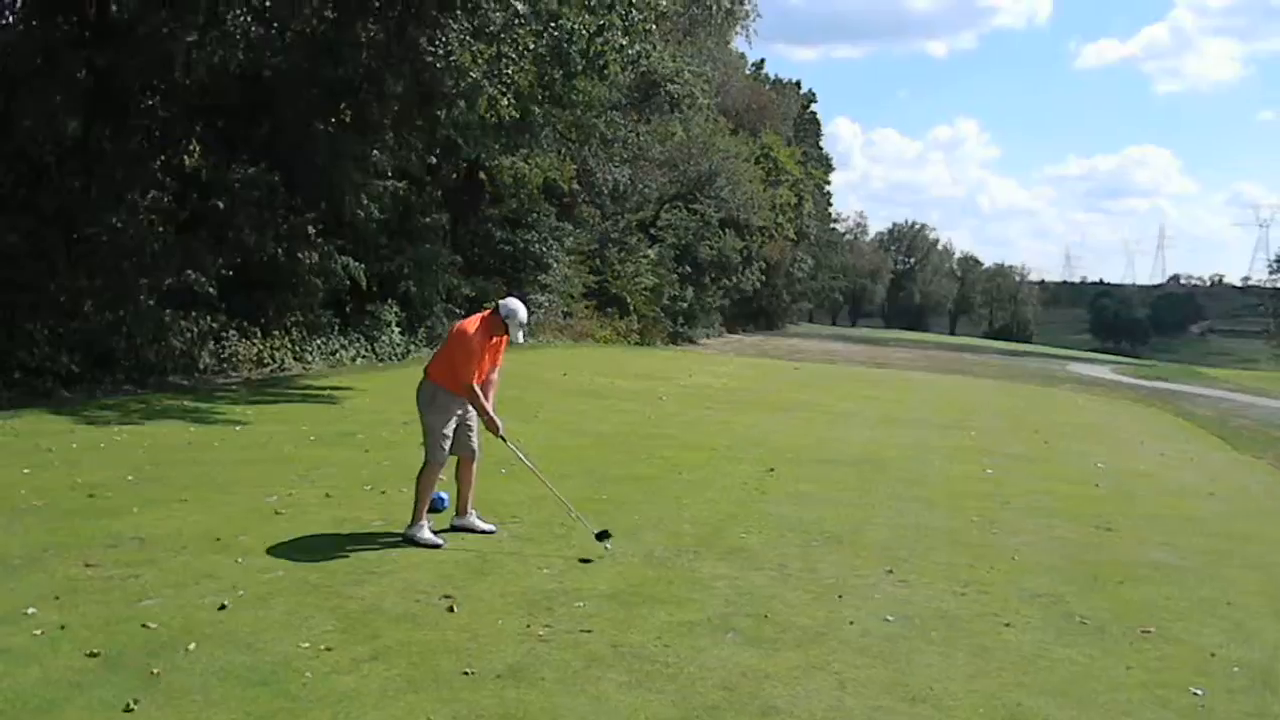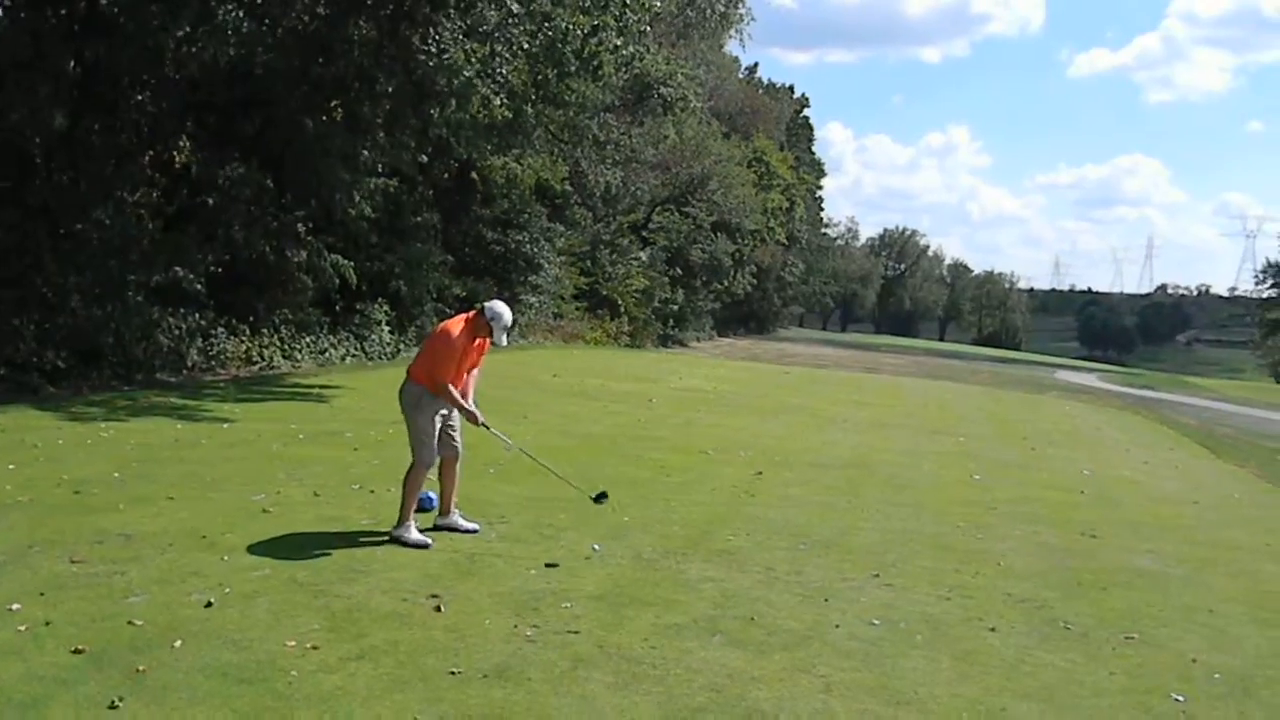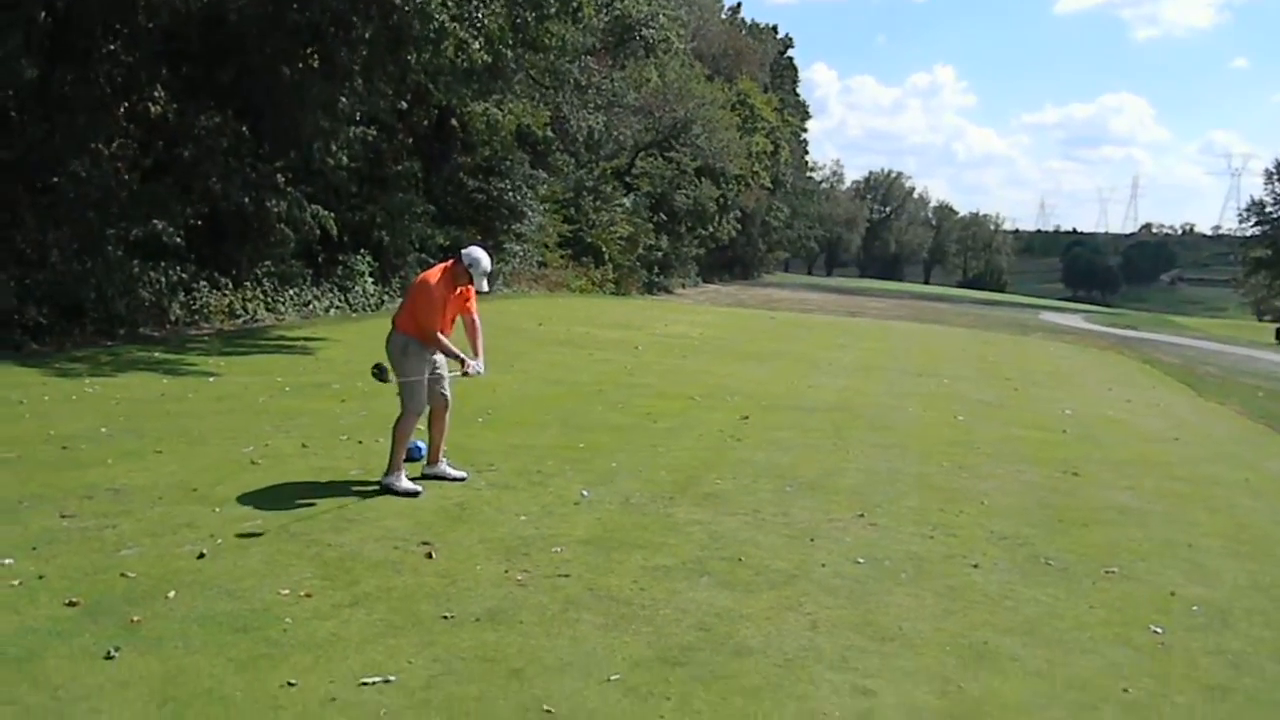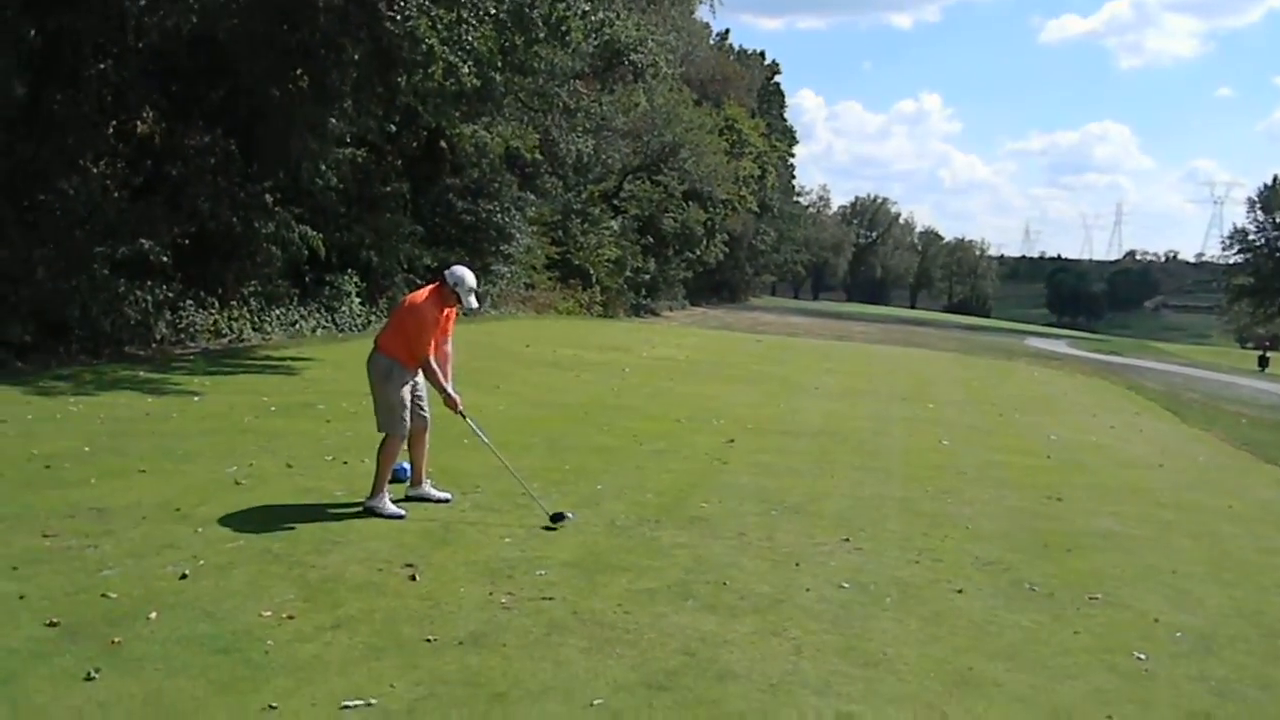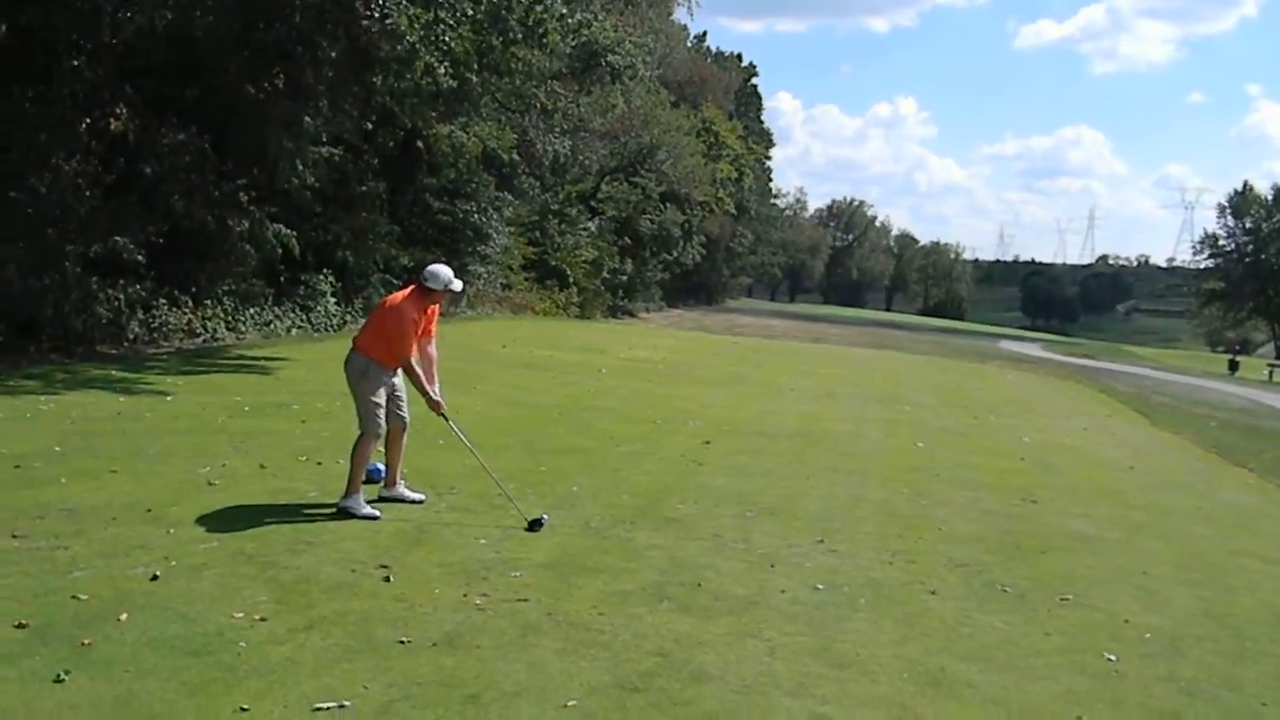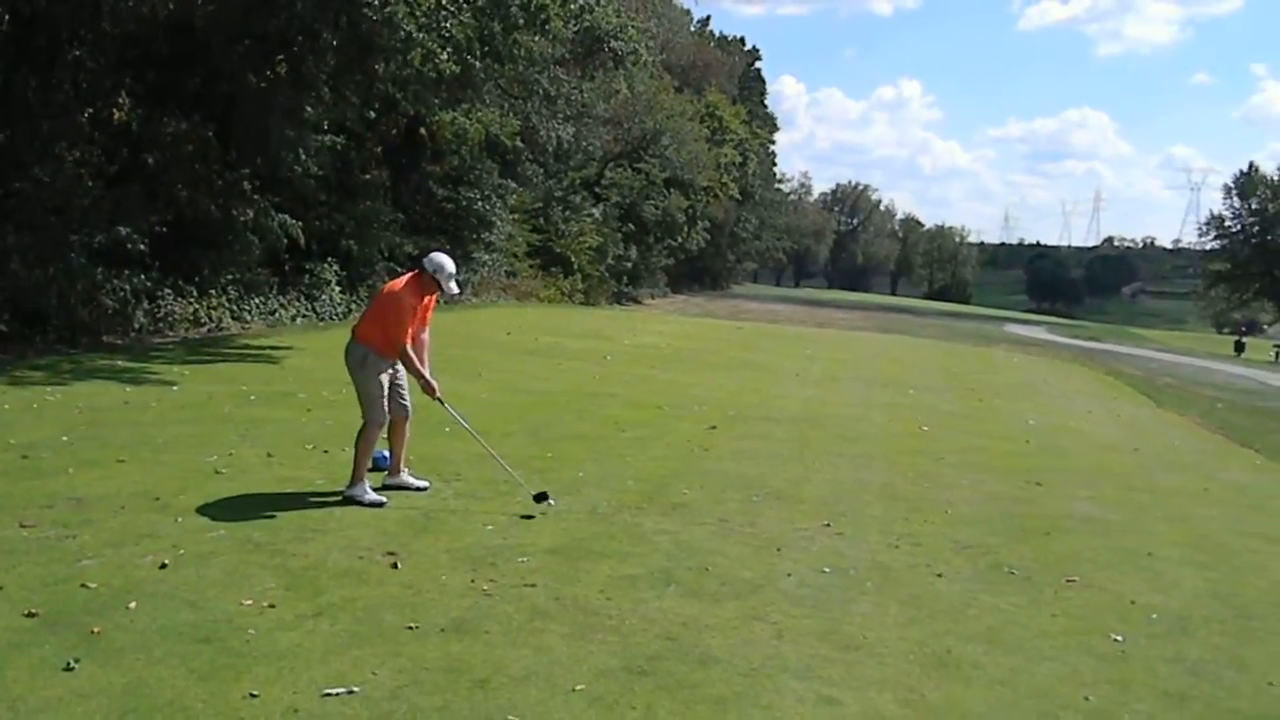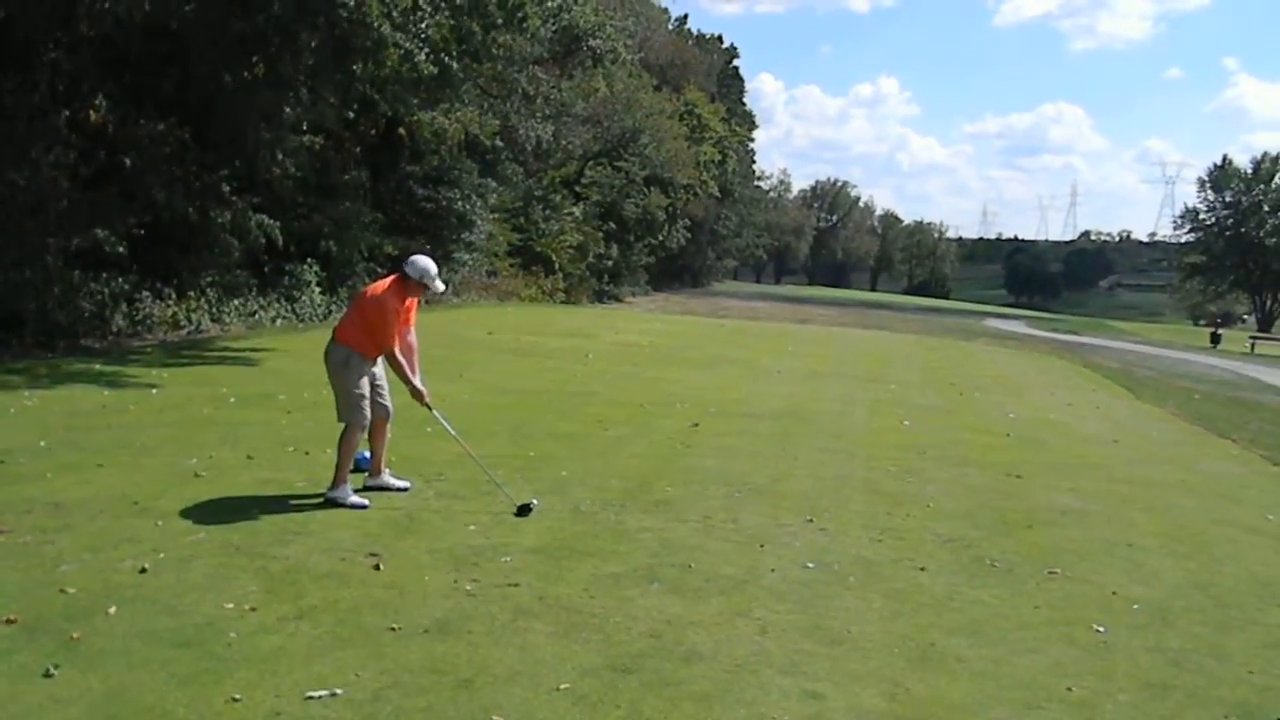
dt=0.7s
person 1, frame 1
left shoulder: (500, 334)
right shoulder: (469, 334)
left elbow: (491, 372)
right elbow: (469, 385)
left wrist: (489, 409)
right wrist: (488, 416)
left hip: (464, 397)
right hip: (438, 394)
left knee: (469, 455)
right knee: (437, 458)
left ankle: (464, 516)
right ankle: (417, 525)
person 1, frame 2
left shoulder: (481, 335)
right shoulder: (453, 336)
left elbow: (472, 368)
right elbow: (442, 384)
left wrist: (469, 401)
right wrist: (466, 410)
left hip: (444, 396)
right hip: (422, 394)
left knee: (452, 454)
right knee: (424, 459)
left ankle: (447, 515)
right ankle: (404, 525)
person 1, frame 3
left shoulder: (464, 284)
right shoulder: (431, 285)
left elbow: (472, 319)
right elbow: (432, 334)
left wrist: (478, 357)
right wrist: (461, 358)
left hip: (432, 346)
right hip: (408, 344)
left knee: (442, 403)
right knee: (414, 407)
left ankle: (435, 464)
right ankle: (394, 474)
person 1, frame 4
left shoulder: (447, 305)
right shoulder: (421, 307)
left elbow: (444, 345)
right elbow: (427, 360)
left wrist: (449, 385)
right wrist: (446, 393)
left hip: (410, 366)
right hip: (389, 365)
left knee: (421, 424)
right knee: (398, 430)
left ankle: (418, 485)
right ankle: (377, 497)
person 1, frame 5
left shoulder: (430, 306)
right shoulder: (403, 310)
left elbow: (428, 346)
right elbow: (409, 362)
left wrist: (435, 387)
right wrist: (428, 396)
left hip: (389, 367)
right hip: (367, 366)
left knee: (399, 425)
right knee: (373, 429)
left ankle: (392, 486)
right ankle: (351, 497)
person 1, frame 6
left shoulder: (427, 292)
right shoulder: (400, 296)
left elbow: (421, 333)
right elbow: (404, 348)
left wrist: (426, 373)
right wrist: (423, 380)
left hip: (389, 355)
right hip: (367, 354)
left knee: (402, 413)
right knee: (377, 418)
left ankle: (396, 474)
right ankle: (357, 485)
person 1, frame 7
left shoulder: (409, 294)
right shoulder: (384, 299)
left elbow: (408, 335)
right elbow: (392, 352)
left wrist: (416, 377)
right wrist: (412, 385)
left hip: (369, 355)
right hip: (347, 356)
left knee: (382, 413)
right knee: (359, 420)
left ankle: (377, 474)
right ankle: (338, 487)
